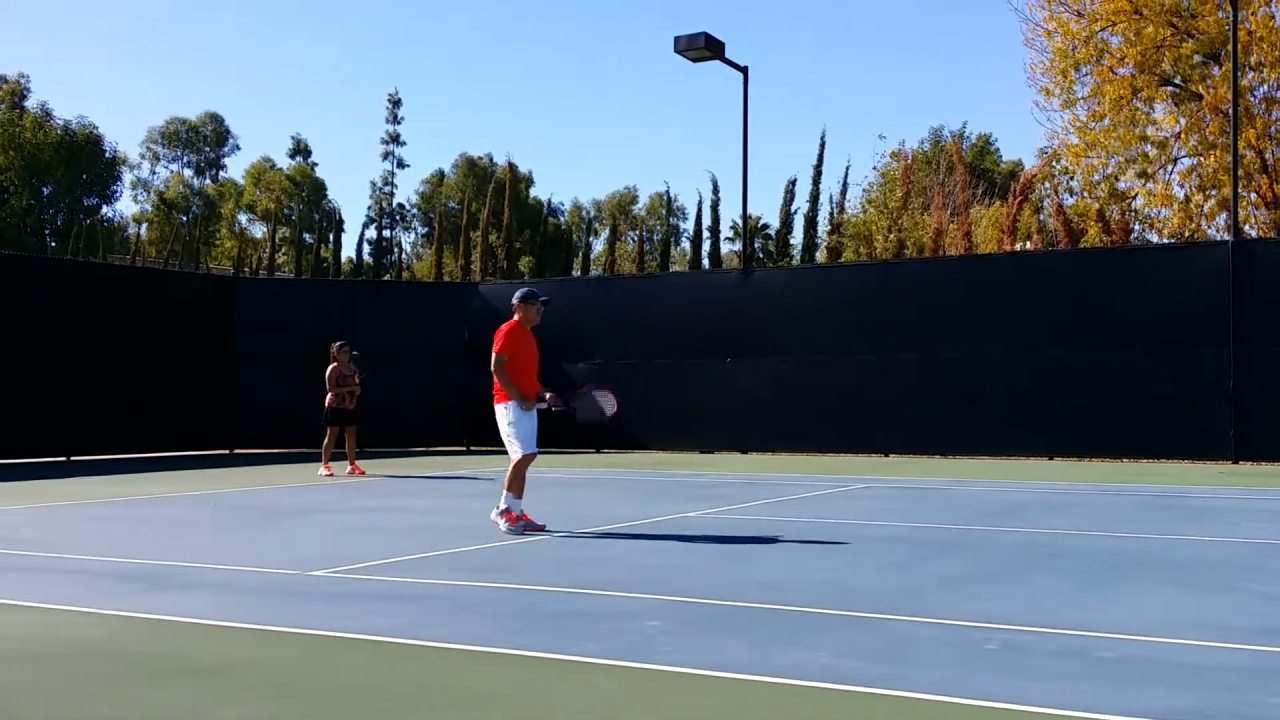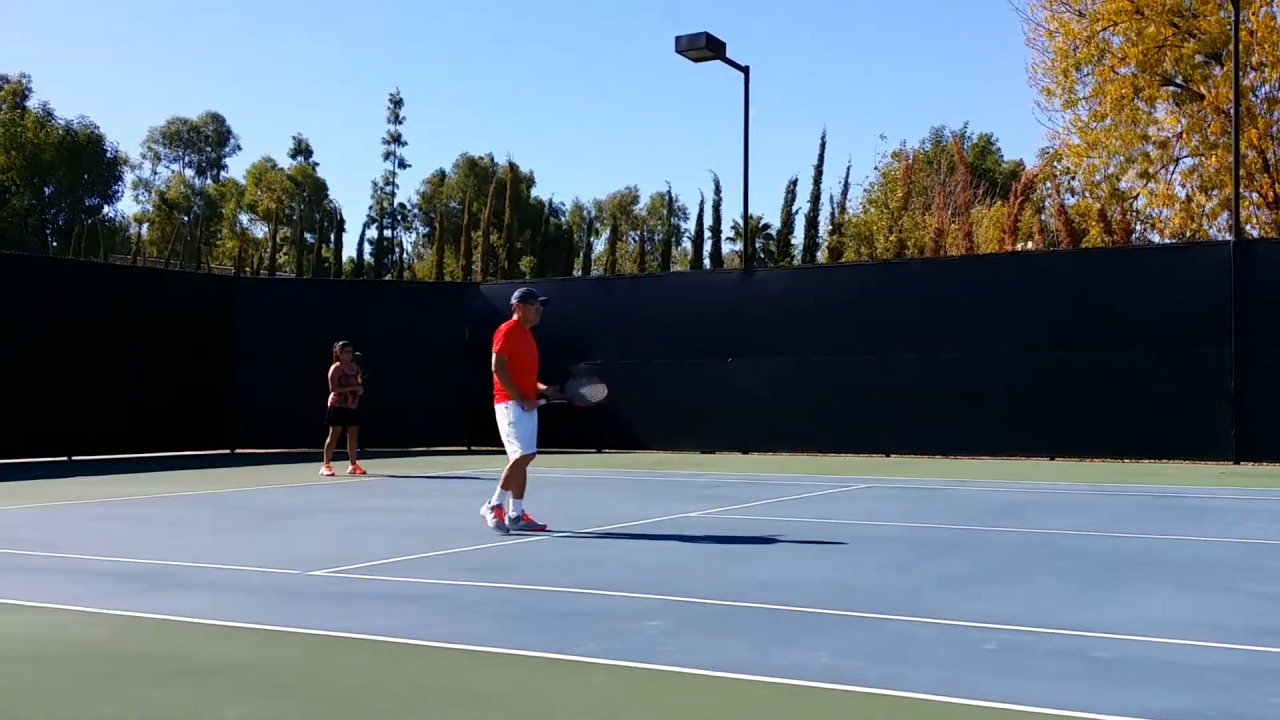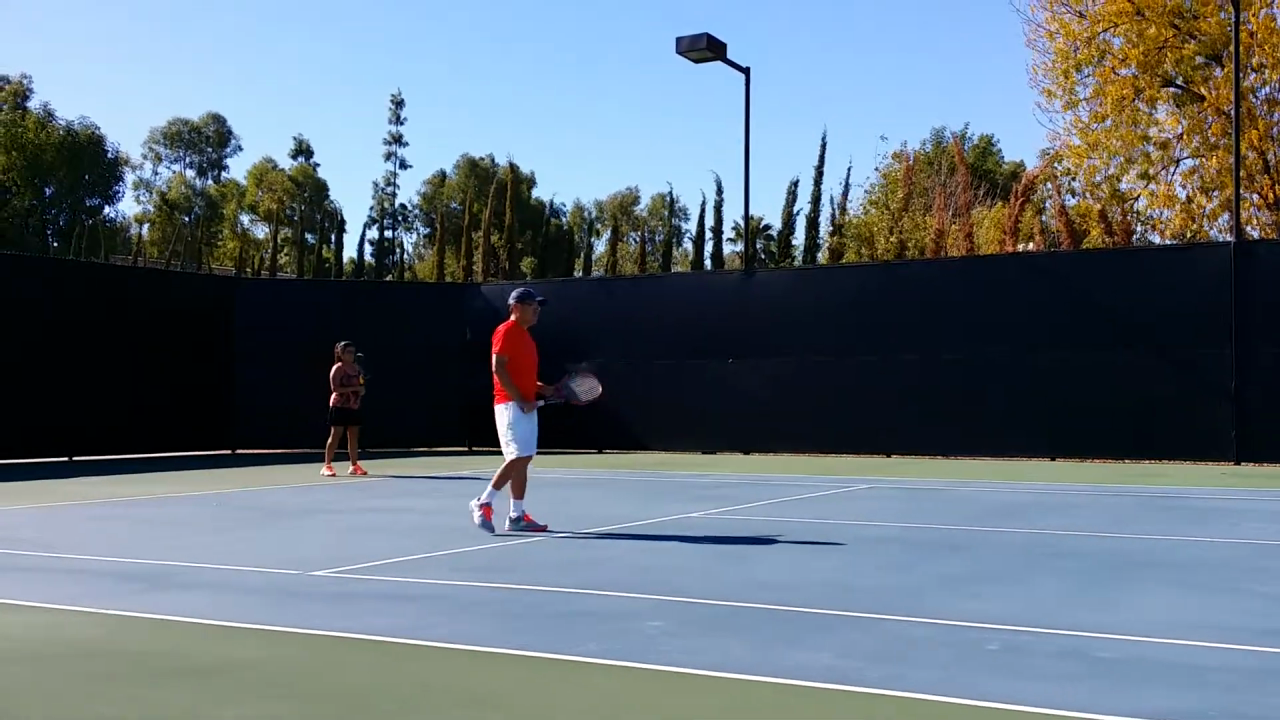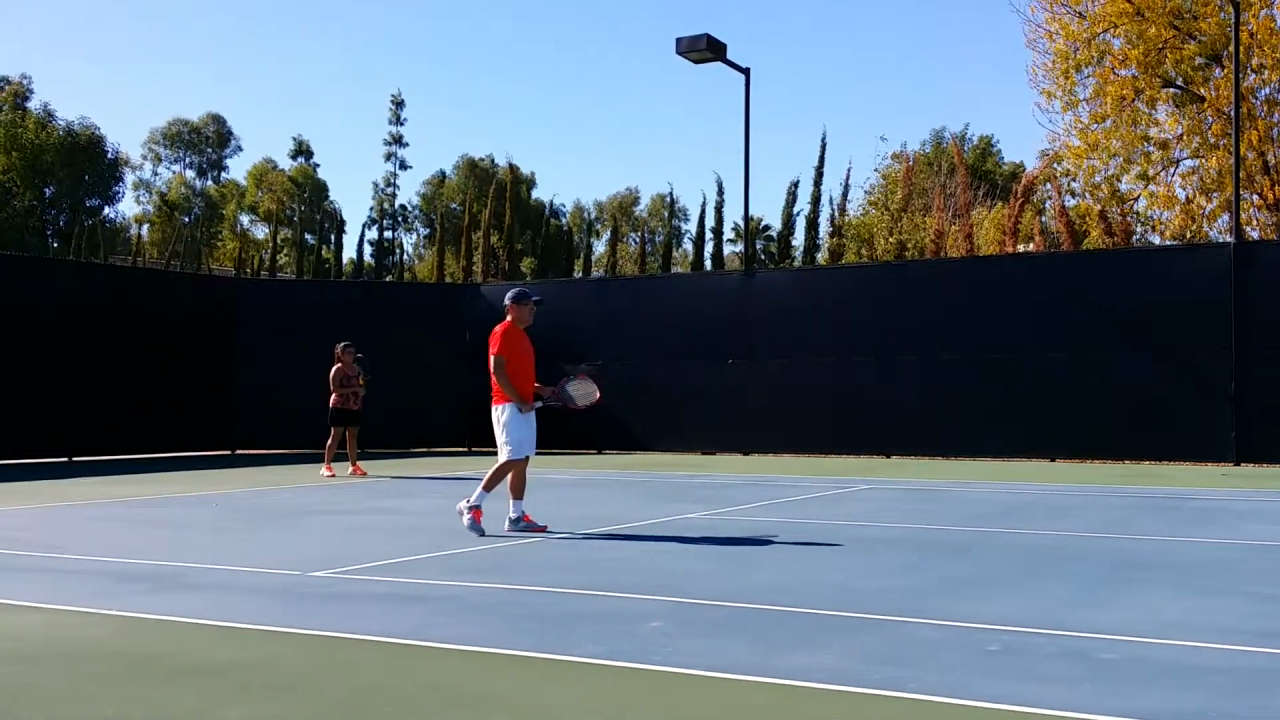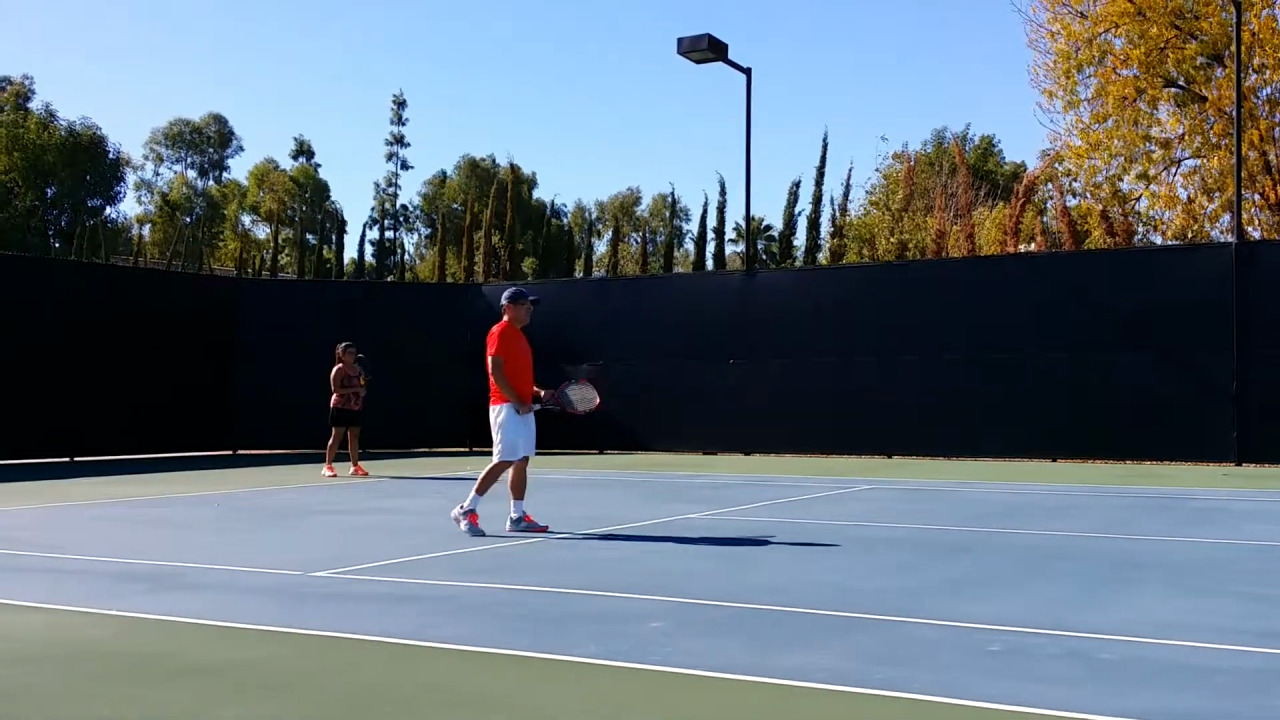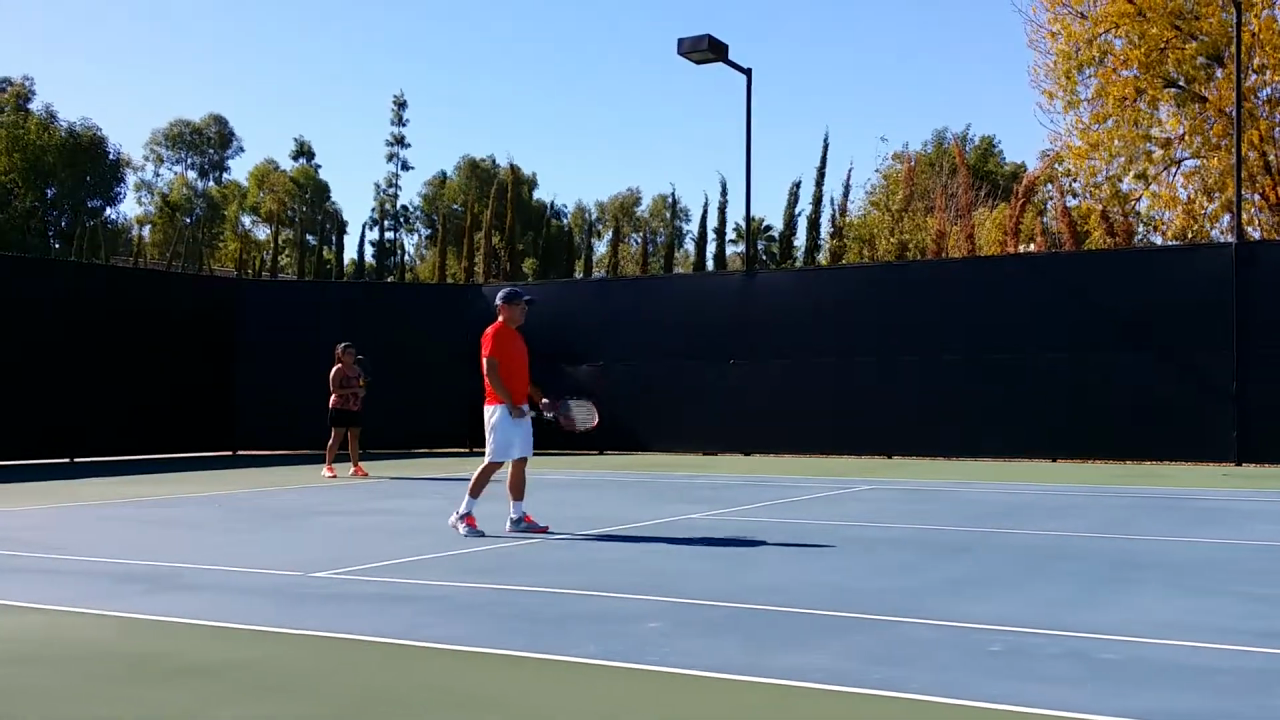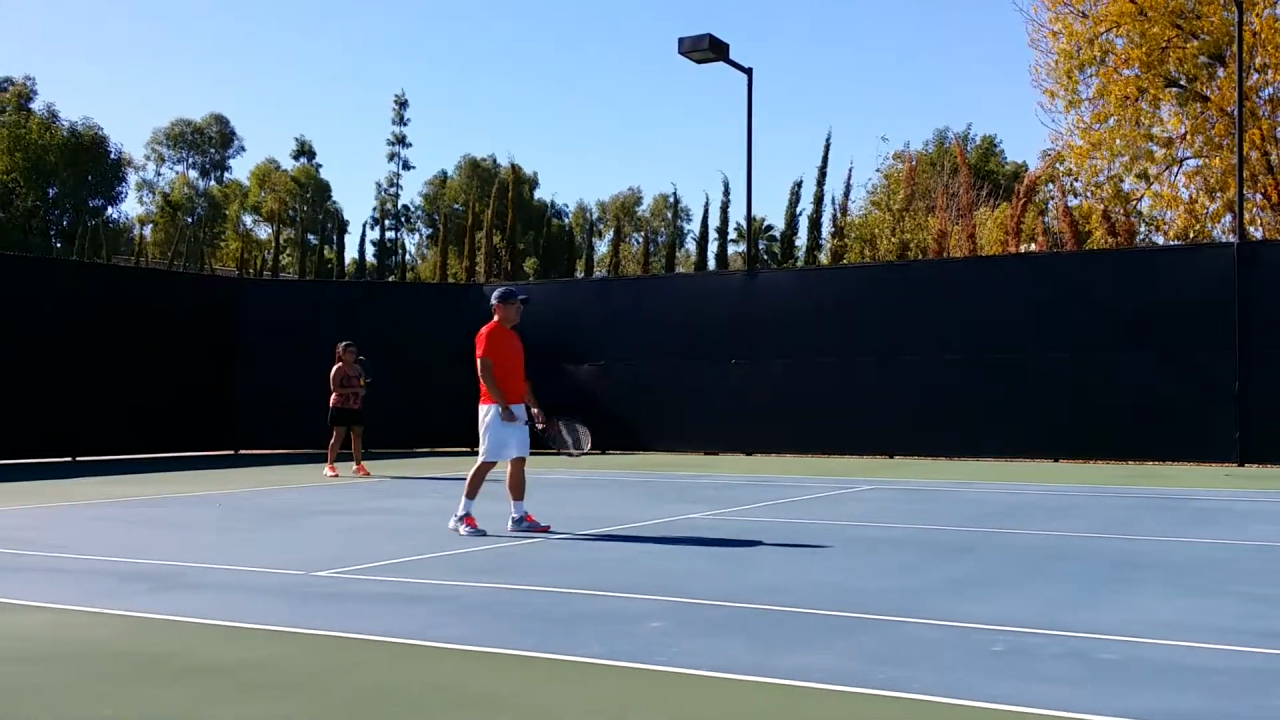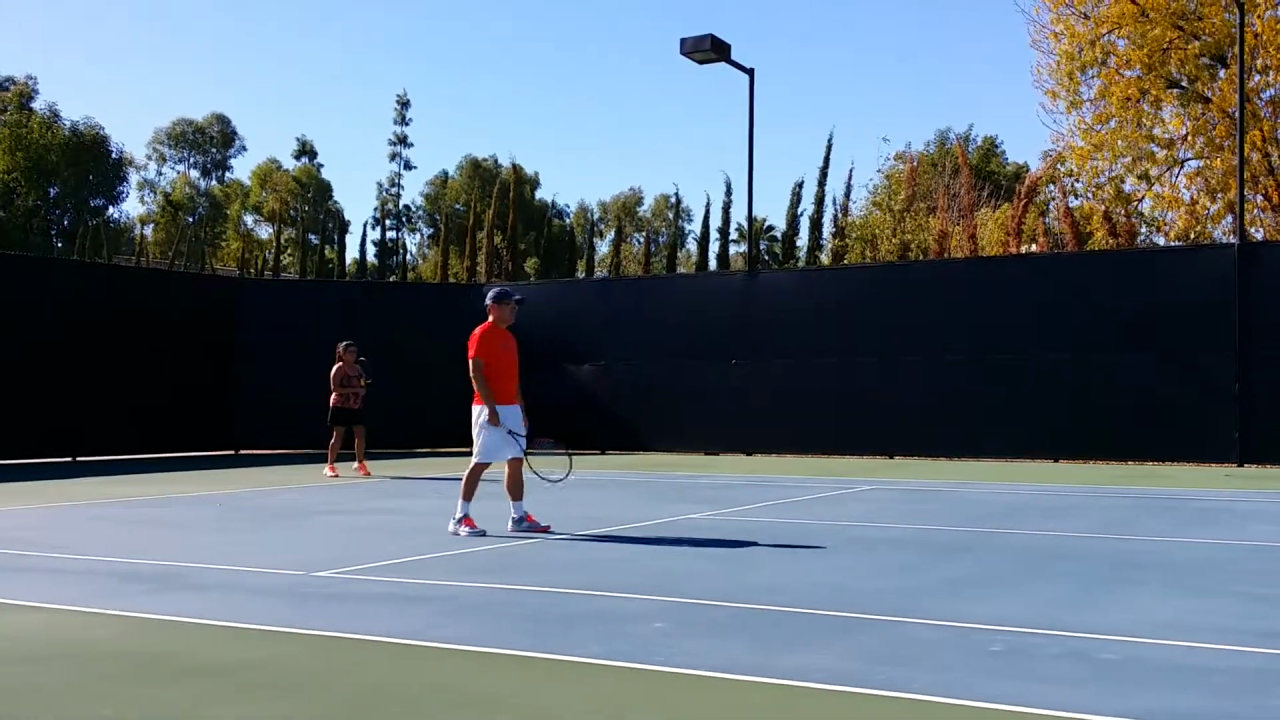
dt=0.1s
person 1, frame 1
left shoulder: (528, 335)
right shoulder: (508, 331)
right elbow: (497, 367)
left wrist: (543, 393)
right wrist: (520, 399)
left hip: (526, 405)
right hip: (510, 404)
left knee: (523, 458)
right knee: (526, 454)
left ankle: (515, 514)
right ankle: (502, 509)
person 1, frame 2
left shoulder: (527, 335)
right shoulder: (507, 331)
right elbow: (497, 368)
left wrist: (543, 389)
right wrist: (521, 398)
left hip: (526, 405)
right hip: (511, 404)
left knee: (521, 458)
right knee: (524, 454)
left ankle: (516, 515)
right ankle: (494, 505)
person 1, frame 3
left shoulder: (525, 335)
right shoulder: (506, 331)
right elbow: (498, 368)
left wrist: (542, 388)
right wrist: (521, 400)
left hip: (526, 406)
right hip: (510, 405)
left knee: (523, 460)
right knee: (518, 457)
left ankle: (517, 516)
right ankle: (483, 503)
person 1, frame 4
left shoulder: (522, 335)
right shoulder: (503, 332)
right elbow: (497, 370)
left wrist: (539, 389)
right wrist: (519, 400)
left hip: (523, 407)
right hip: (509, 406)
left knee: (522, 461)
right knee: (512, 460)
left ankle: (516, 516)
right ankle: (472, 505)
person 1, frame 5
left shoulder: (520, 336)
right shoulder: (500, 332)
right elbow: (495, 371)
left wrist: (539, 392)
right wrist: (518, 401)
left hip: (523, 408)
right hip: (506, 407)
left knee: (521, 461)
right knee: (503, 461)
left ankle: (517, 516)
right ankle: (466, 510)
person 1, frame 6
left shoulder: (516, 336)
right shoulder: (494, 333)
right elbow: (490, 372)
left wrist: (538, 398)
right wrist: (510, 404)
left hip: (520, 408)
right hip: (501, 408)
left knee: (520, 462)
right knee: (494, 461)
left ankle: (517, 517)
right ankle: (463, 514)
person 1, frame 7
left shoulder: (514, 336)
right shoulder: (489, 333)
right elbow: (484, 372)
left wrist: (533, 405)
right wrist: (503, 406)
left hip: (518, 408)
right hip: (497, 409)
left knee: (518, 461)
right knee: (487, 461)
left ankle: (518, 517)
right ankle: (461, 517)
person 1, frame 8
left shoulder: (509, 337)
right shoulder: (482, 334)
right elbow: (475, 373)
left wrist: (521, 410)
right wrist: (490, 408)
left hip: (511, 409)
right hip: (490, 409)
left knee: (515, 462)
right knee: (481, 462)
left ankle: (518, 517)
right ankle: (460, 518)
